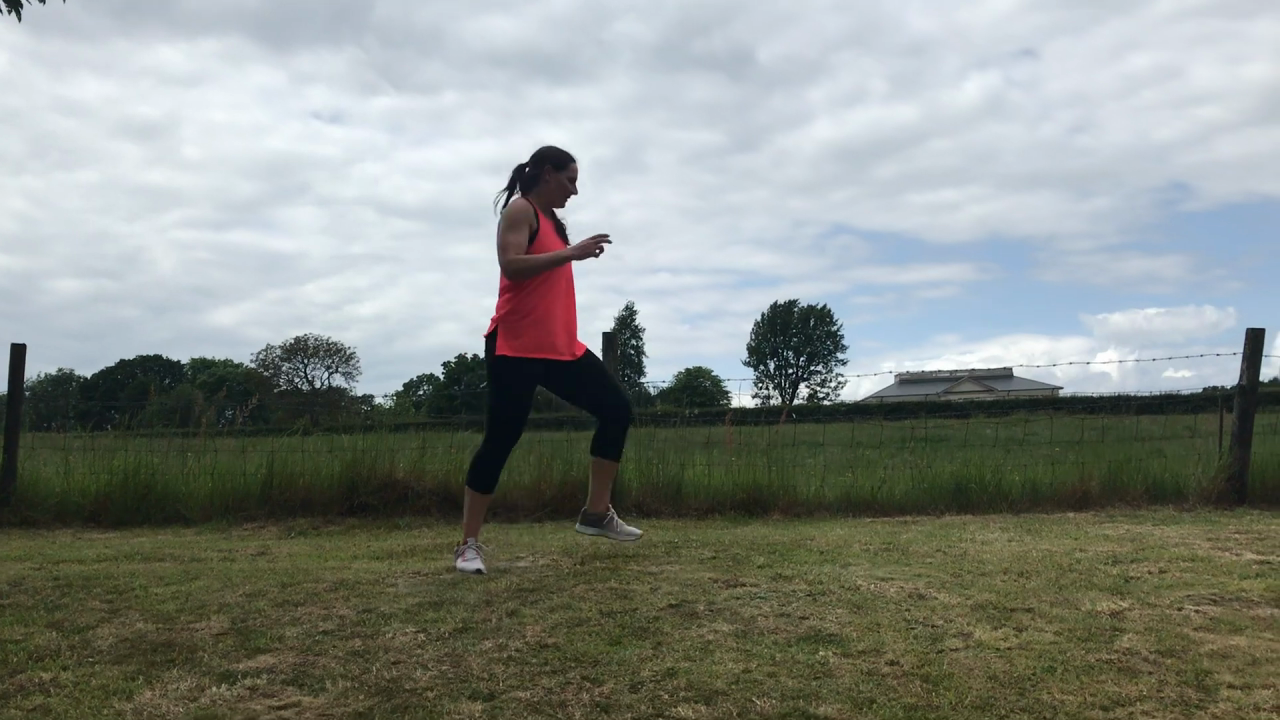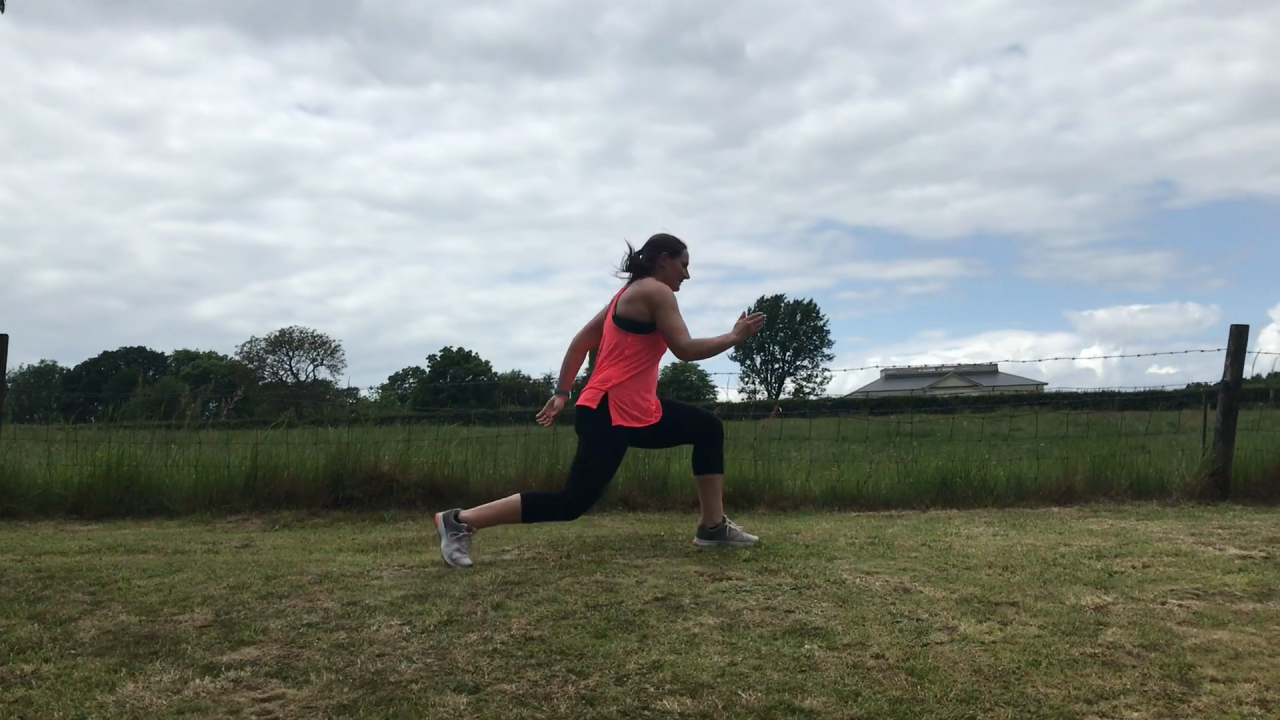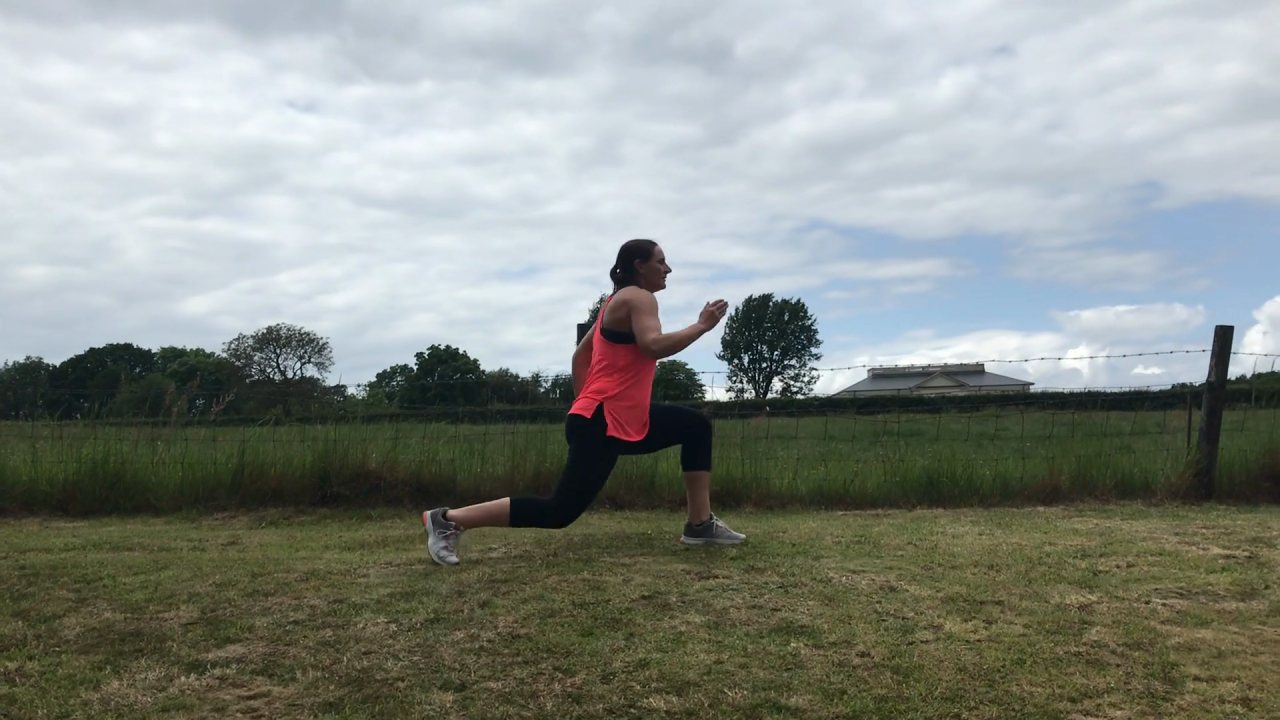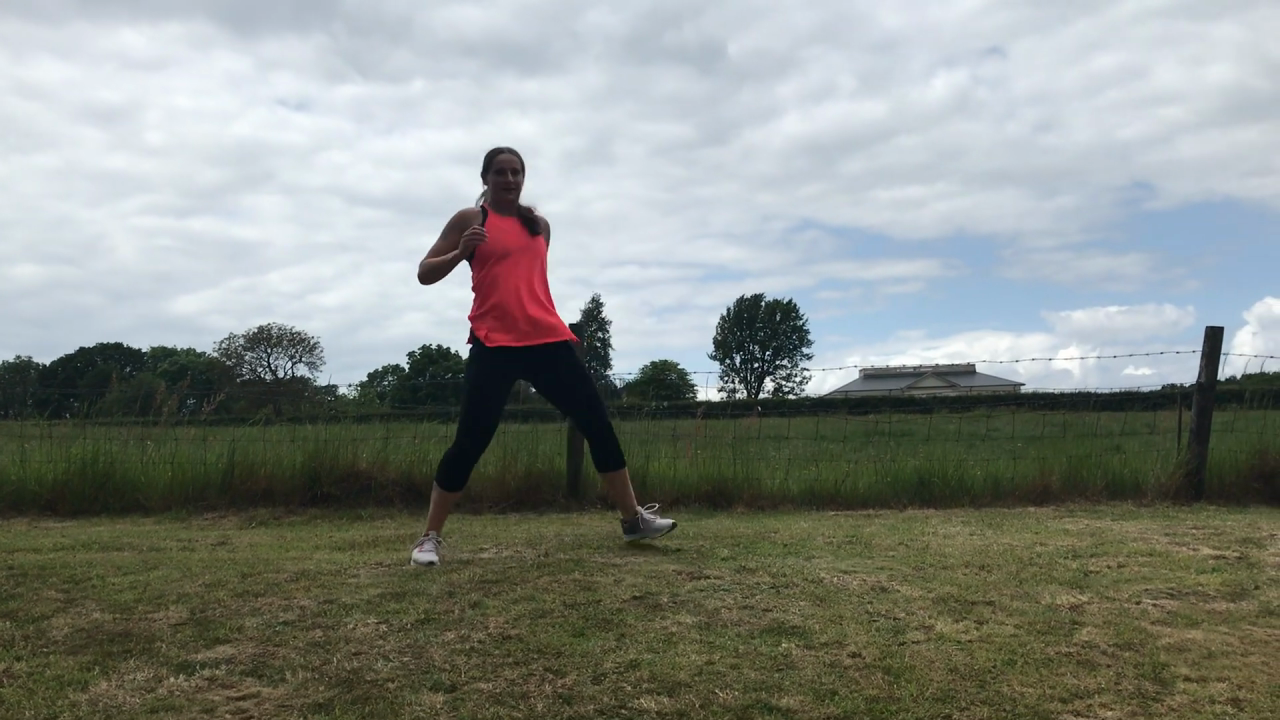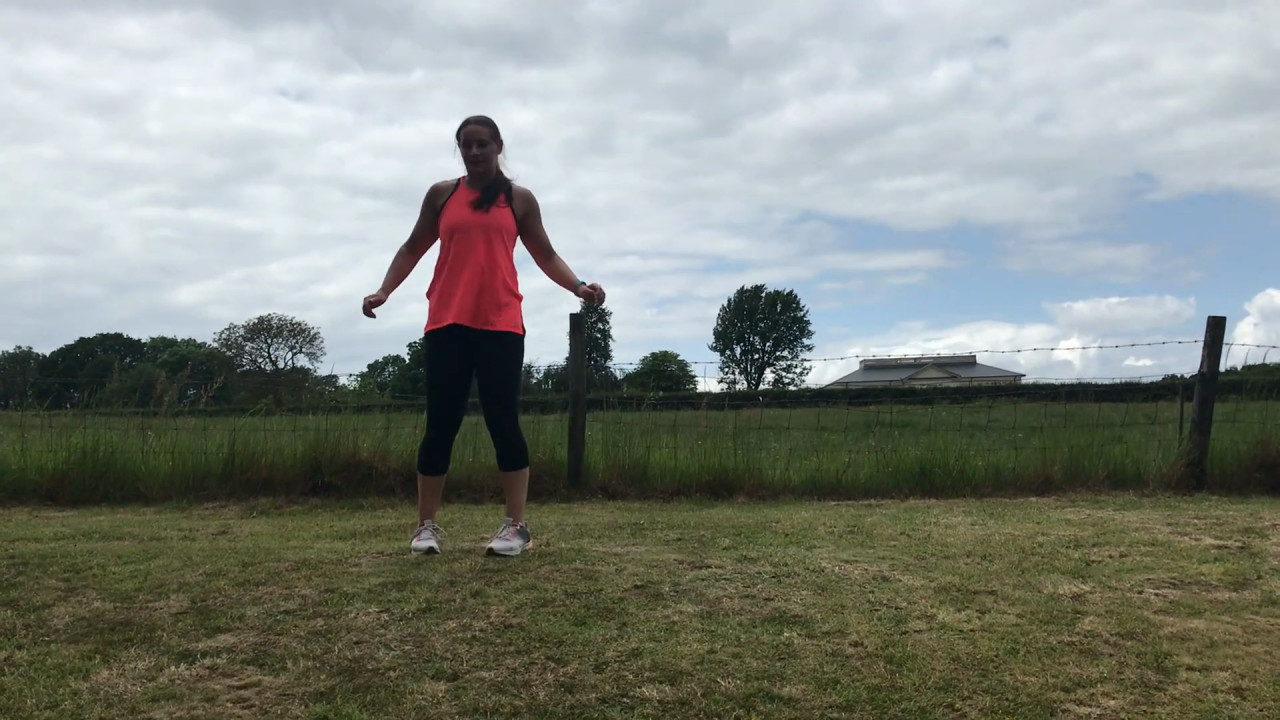
dt=0.4s
person 1, frame 1
left shoulder: (554, 222)
right shoulder: (518, 211)
right elbow: (512, 269)
right wrist: (573, 253)
left hip: (563, 347)
right hip: (515, 348)
left knee: (618, 410)
right knee: (500, 441)
left ankle: (596, 512)
right ankle: (468, 543)
person 1, frame 2
left shoulder: (630, 294)
right shoulder: (658, 293)
left elbow: (581, 342)
right elbow: (686, 350)
left wrist: (562, 394)
right wrist: (735, 336)
left hip: (633, 409)
right hip: (610, 415)
left knee: (707, 428)
right knee: (573, 503)
left ankle: (713, 524)
right ankle: (458, 521)
person 1, frame 3
left shoulder: (620, 301)
right shoulder: (639, 298)
left elbow: (581, 356)
right elbow: (653, 346)
left wrist: (582, 410)
right wrist: (702, 325)
left hip: (625, 418)
right hip: (603, 422)
left knee: (696, 426)
right knee: (560, 511)
left ankle: (700, 523)
right ankle: (447, 519)
person 1, frame 4
left shoulder: (538, 223)
right shoulder: (470, 219)
right elbow: (425, 273)
right wrist: (460, 252)
left hip: (549, 339)
right hip: (493, 343)
left knee: (596, 421)
right knee: (471, 440)
left ankle: (633, 517)
right ankle: (430, 536)
person 1, frame 5
left shoulder: (519, 198)
right shoulder: (442, 194)
left elbow: (545, 255)
right elbow: (414, 247)
left wrist: (579, 287)
right wrist: (384, 292)
left hip: (500, 324)
right hip: (447, 322)
left knee: (502, 419)
right knee: (441, 423)
left ankle: (516, 525)
right ankle: (426, 524)
